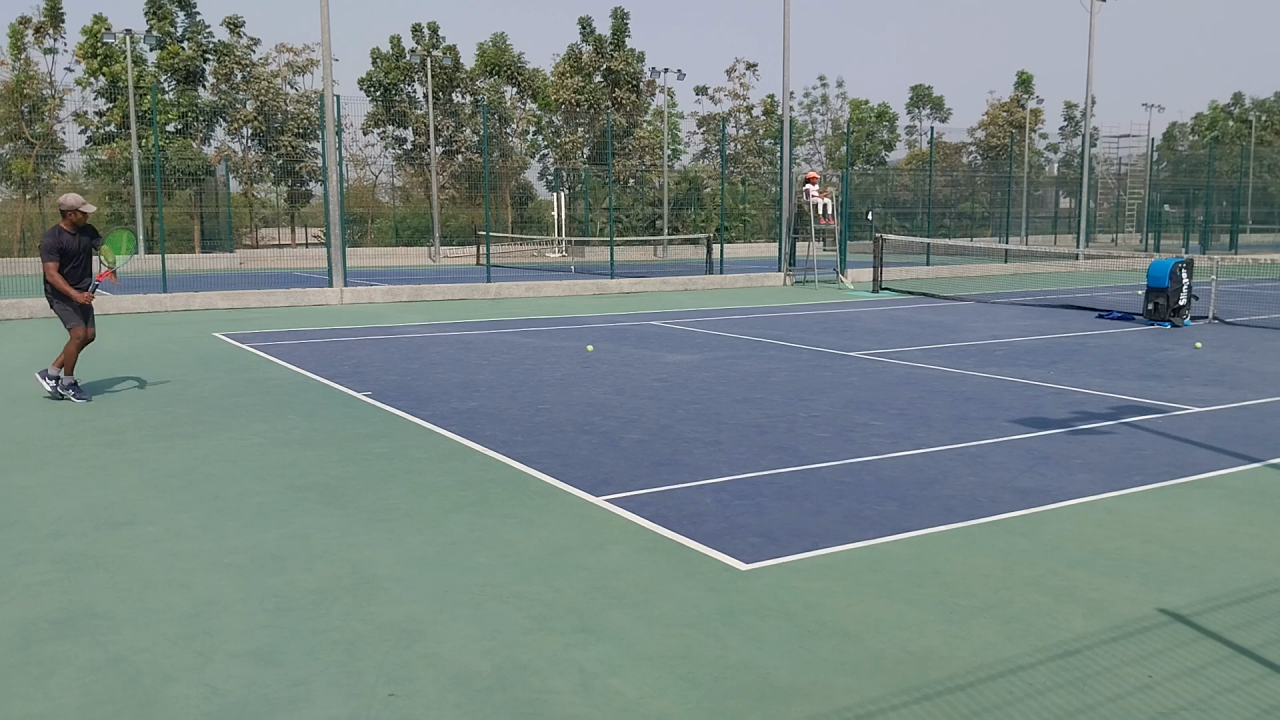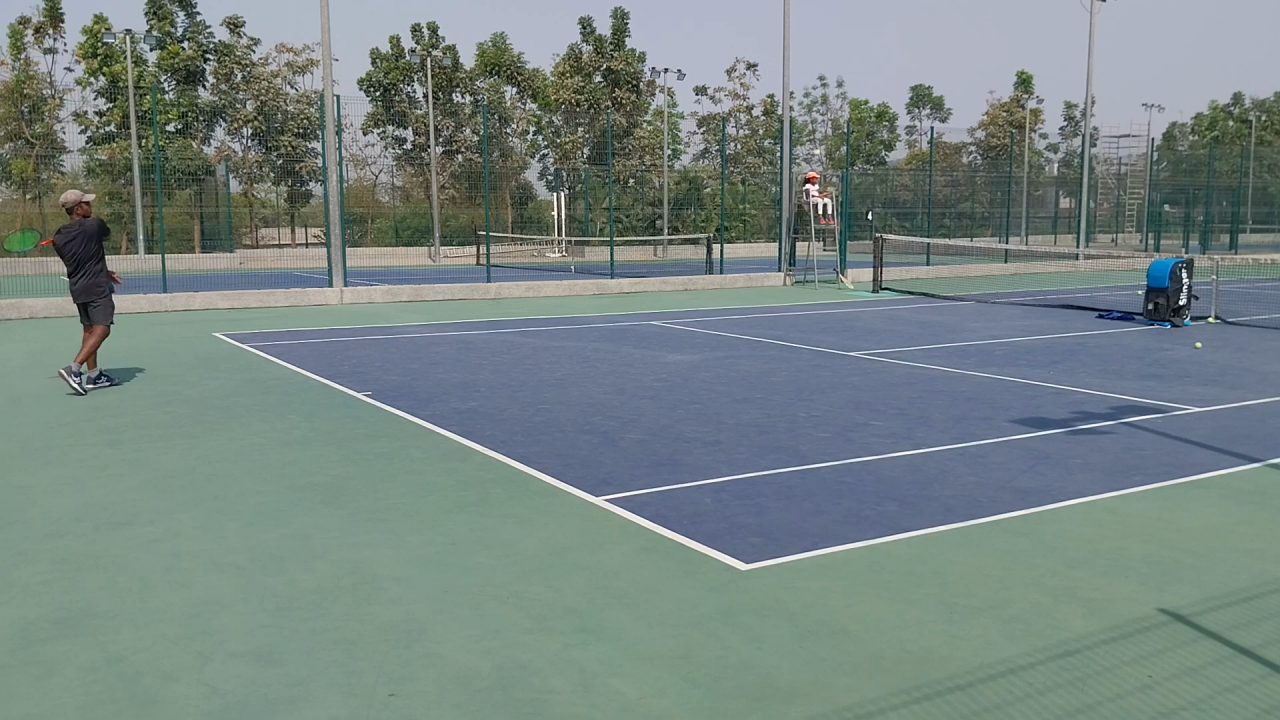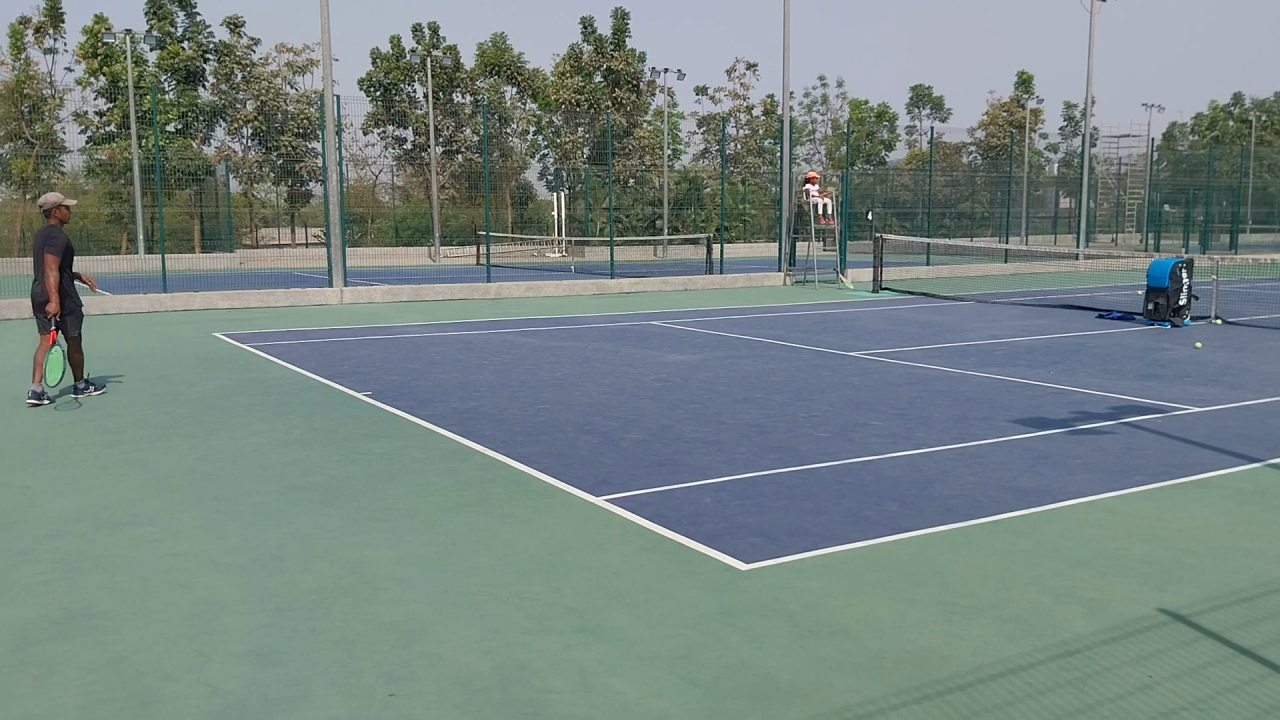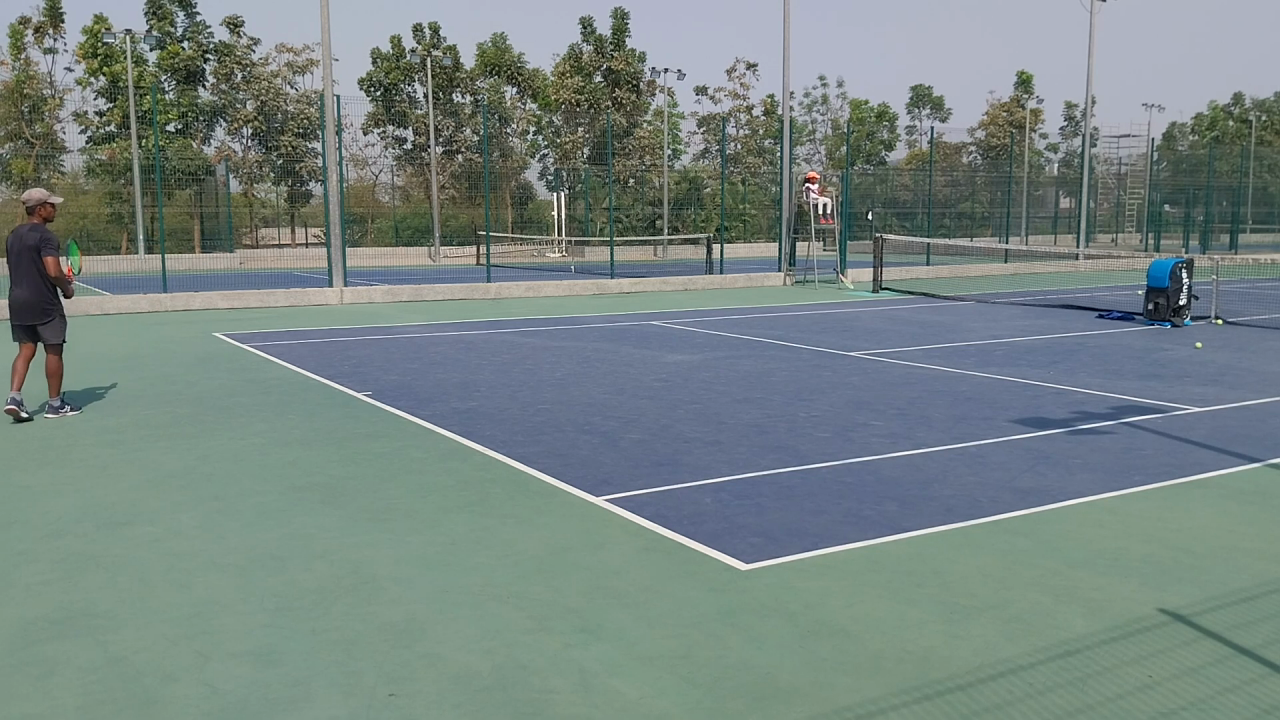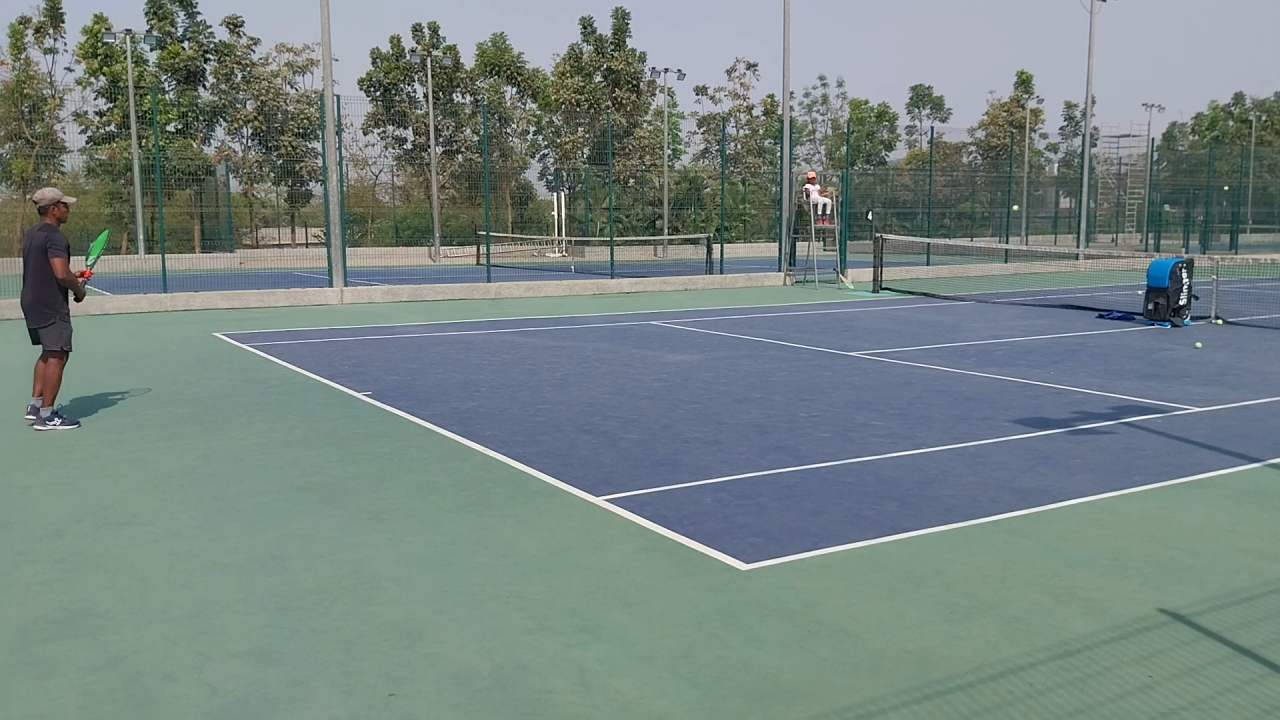
dt=1s
person 1, frame 1
left shoulder: (87, 231)
right shoulder: (52, 239)
left elbow: (102, 247)
right elbow: (51, 274)
right wrist: (76, 294)
left hip: (80, 294)
right hip: (62, 295)
left knee: (89, 334)
right knee: (79, 333)
left ankle: (51, 374)
right ankle: (67, 382)
person 1, frame 2
left shoulder: (59, 237)
right shoulder: (94, 225)
left elbow: (71, 262)
right elbow: (106, 235)
left hip: (78, 288)
right hip: (97, 288)
left knee: (90, 330)
right knee: (101, 330)
left ankle: (94, 375)
right ankle: (74, 369)
person 1, frame 3
left shoulder: (41, 235)
right shoulder: (57, 236)
right elbow: (51, 270)
left wrist: (79, 276)
right wrist: (54, 299)
left hip: (39, 296)
right hip: (61, 299)
left knee: (46, 340)
right knee: (73, 340)
left ankle: (36, 390)
right ankle: (81, 385)
person 1, frame 4
left shoulder: (13, 236)
right shoulder: (45, 236)
right elbow: (54, 272)
left wrist: (59, 280)
right wrist: (66, 288)
left hip: (18, 301)
right hip: (44, 302)
left knee: (26, 350)
right knee: (54, 351)
left ankle: (14, 397)
right ankle: (55, 404)
person 1, frame 5
left shoulder: (31, 234)
right shoulder: (54, 236)
right elbow: (61, 274)
left wrist: (72, 276)
right wrist: (78, 289)
left hip: (31, 302)
right hip: (51, 305)
left knee: (48, 354)
right knee: (57, 357)
left ankle: (36, 405)
right ankle: (47, 416)
